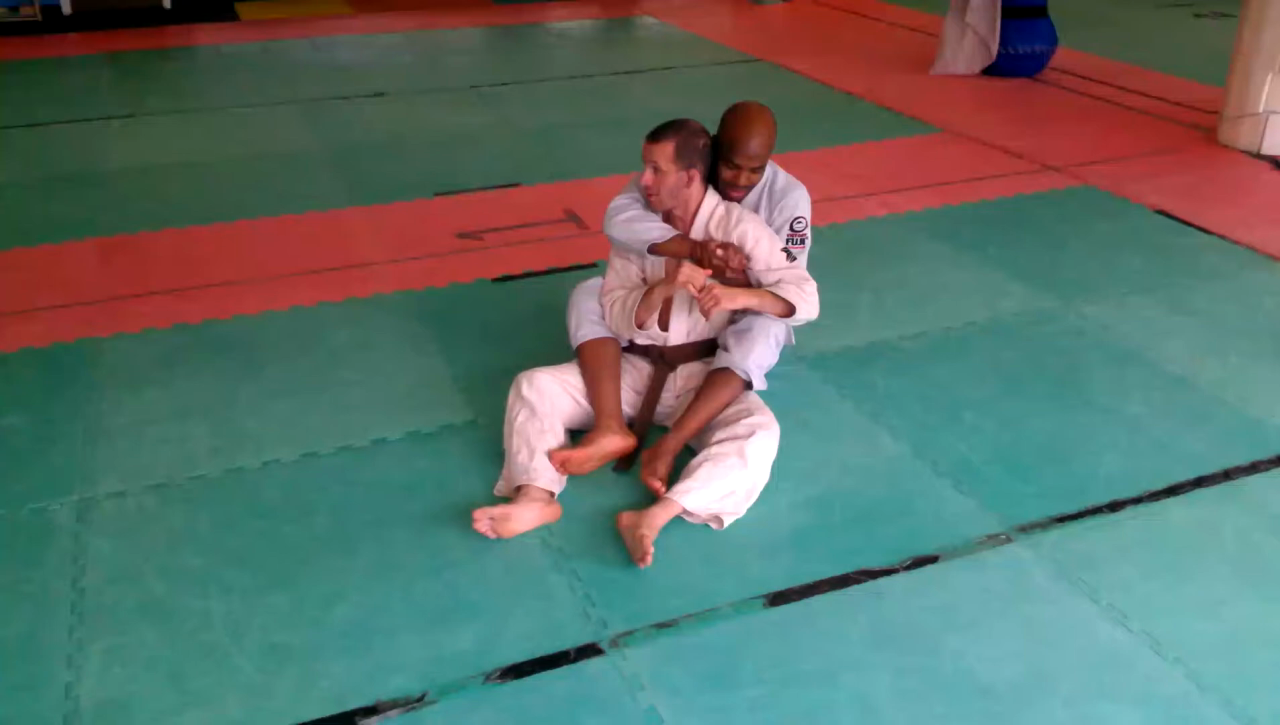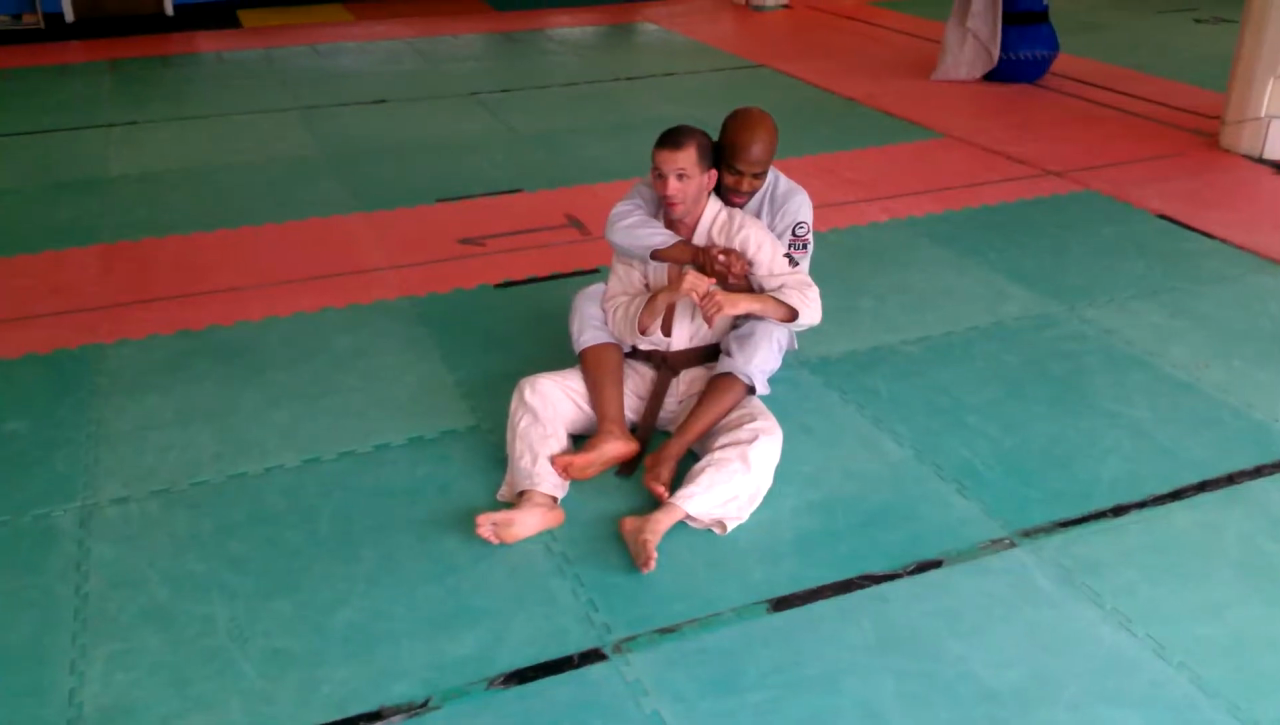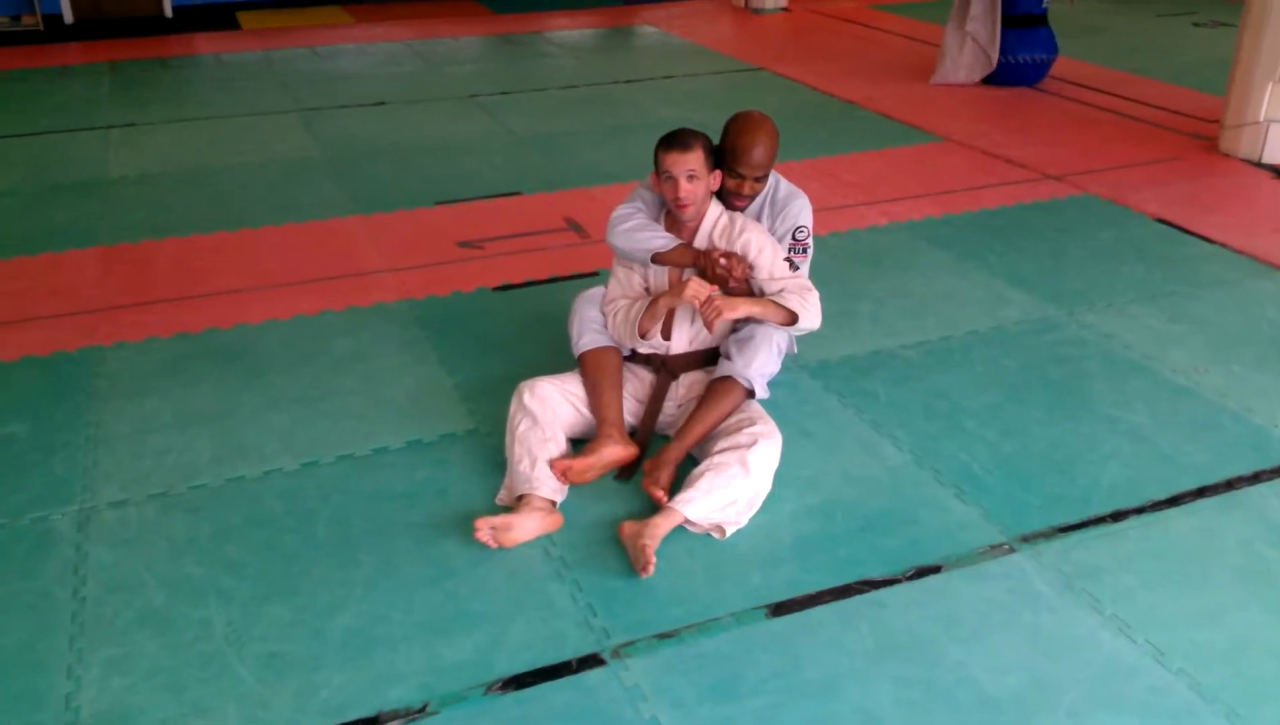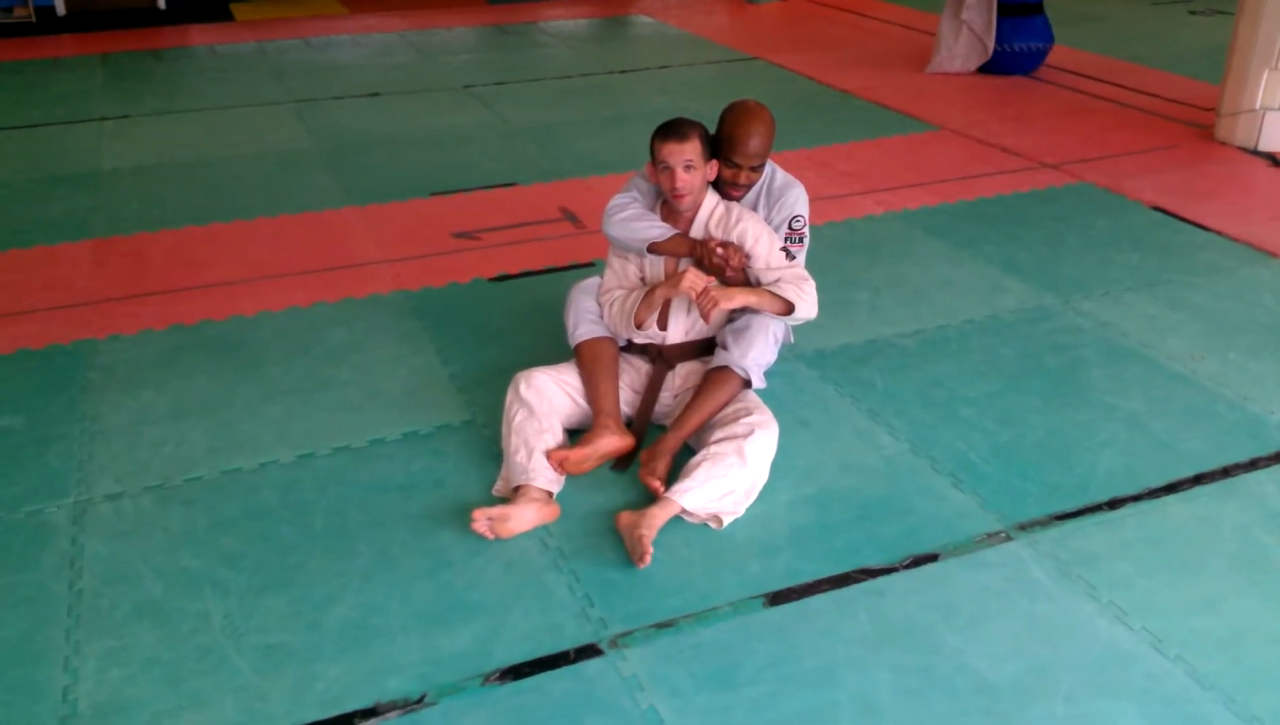
dt=0.5s
person 1, frame 1
left shoulder: (738, 228)
left elbow: (805, 299)
right elbow: (616, 318)
left wrist: (739, 295)
right wrist: (662, 287)
left hip: (705, 376)
right hip: (635, 368)
left knee: (758, 433)
right knee: (534, 386)
left ankle: (653, 517)
right ankle: (536, 497)
person 1, frame 2
left shoulder: (741, 232)
left elbow: (807, 304)
right elbow: (619, 324)
left wrist: (742, 300)
right wrist: (666, 294)
left hip: (707, 381)
right hip: (638, 373)
left knee: (761, 437)
right knee: (536, 391)
left ankle: (655, 522)
right ankle: (539, 502)
person 1, frame 3
left shoulder: (743, 236)
left elbow: (808, 309)
right elbow: (619, 327)
left wrist: (743, 305)
right wrist: (667, 299)
left hip: (707, 384)
right hip: (638, 377)
left knee: (760, 443)
right knee: (535, 395)
left ankle: (655, 527)
right ankle: (537, 507)
person 1, frame 4
left shoulder: (738, 225)
left elbow: (804, 298)
right elbow: (614, 317)
left wrist: (738, 294)
right wrist: (663, 289)
left hip: (704, 374)
right hip: (634, 367)
left knee: (757, 432)
right knee: (531, 386)
left ankle: (652, 516)
right ankle: (534, 497)
person 2, frame 1
left shoulder: (788, 196)
right elbow: (620, 217)
left wrist: (737, 279)
right wrist: (693, 249)
left hip: (732, 321)
left knee: (765, 332)
right knee: (589, 296)
left ankle: (668, 446)
right ankle: (611, 428)
person 2, frame 2
left shoulder: (790, 201)
right elbow: (622, 223)
left wrist: (739, 285)
right wrist: (695, 255)
left hip: (735, 323)
left knee: (767, 336)
right knee: (591, 301)
left ankle: (670, 451)
right ankle: (613, 432)
person 2, frame 3
left shoulder: (790, 205)
right elbow: (622, 226)
left wrist: (740, 289)
right wrist: (697, 257)
left hip: (734, 330)
left knee: (767, 340)
right knee: (592, 305)
left ankle: (670, 455)
right ankle: (612, 436)
person 2, frame 4
left shoulder: (786, 194)
right elbow: (618, 217)
left wrist: (735, 277)
right wrist: (694, 247)
left hip: (731, 317)
left knee: (763, 330)
right knee: (586, 295)
left ankle: (666, 446)
right ankle: (609, 427)
